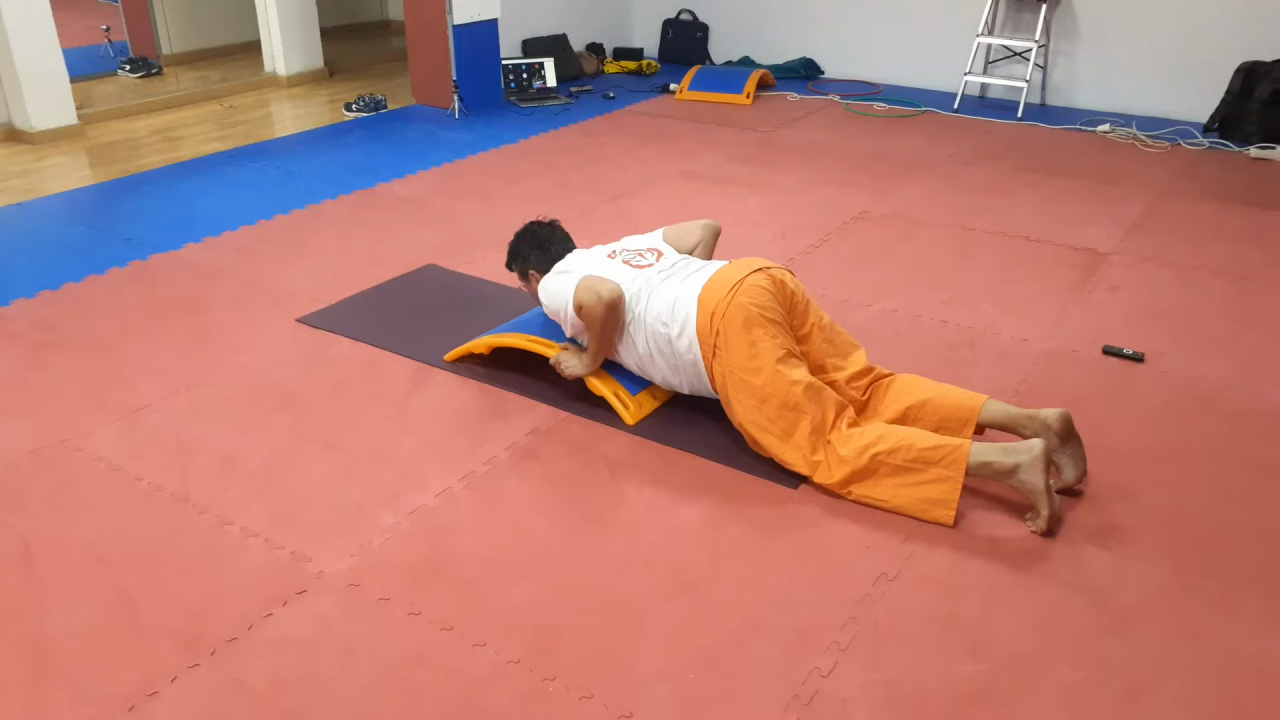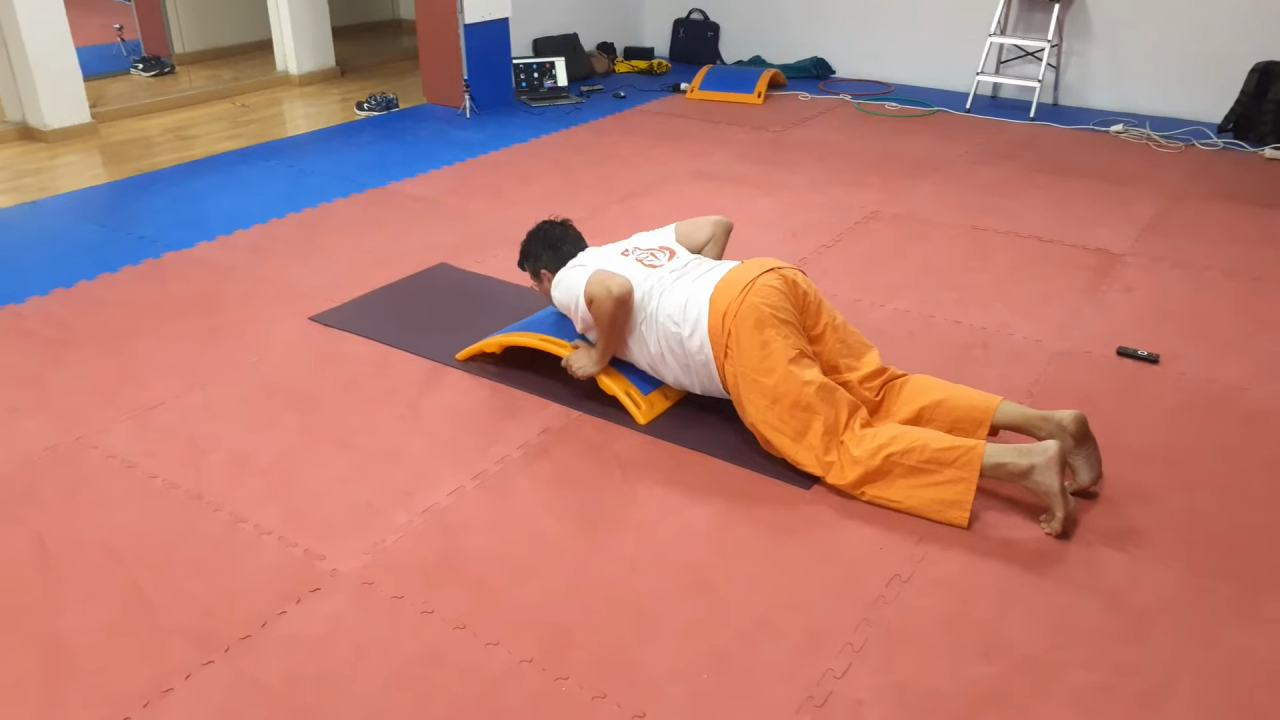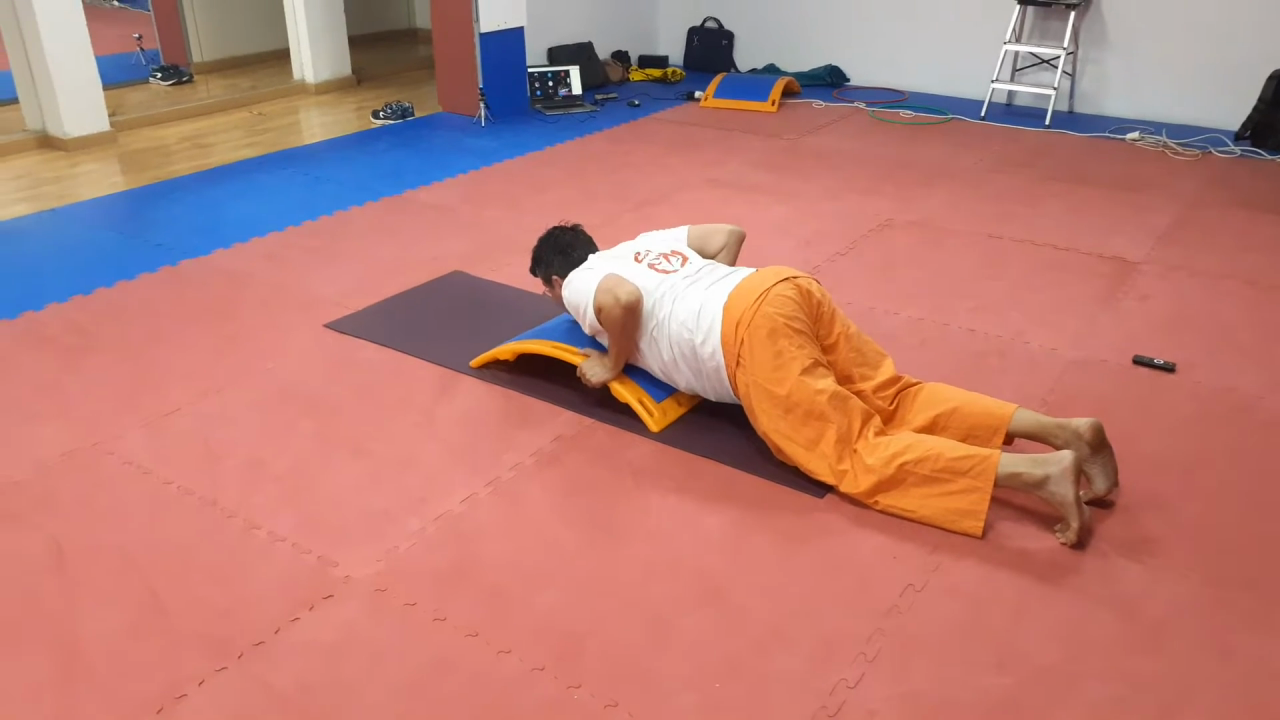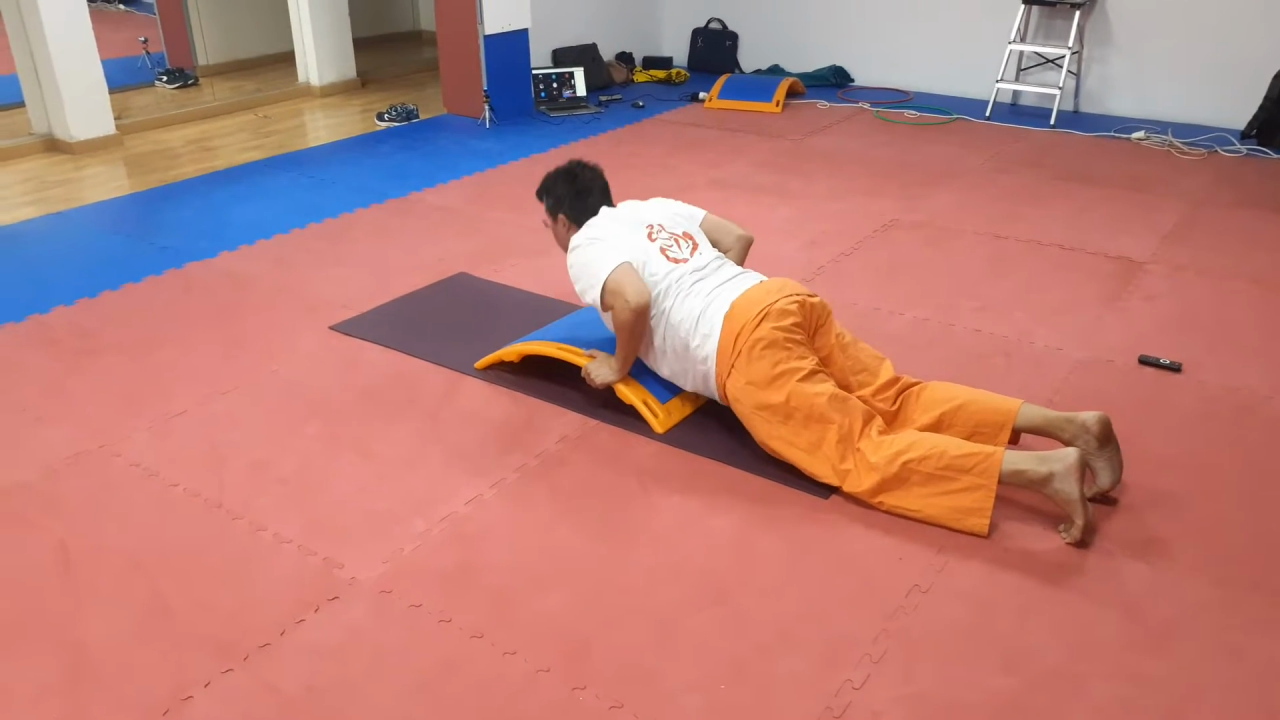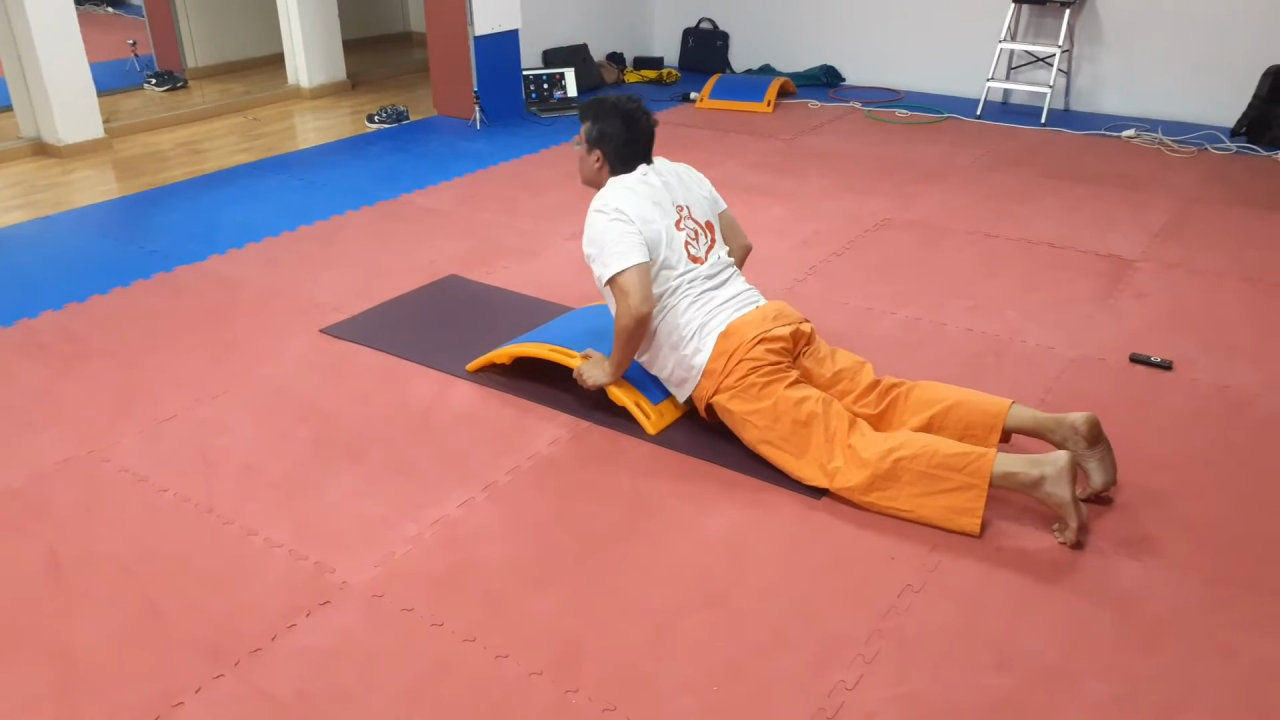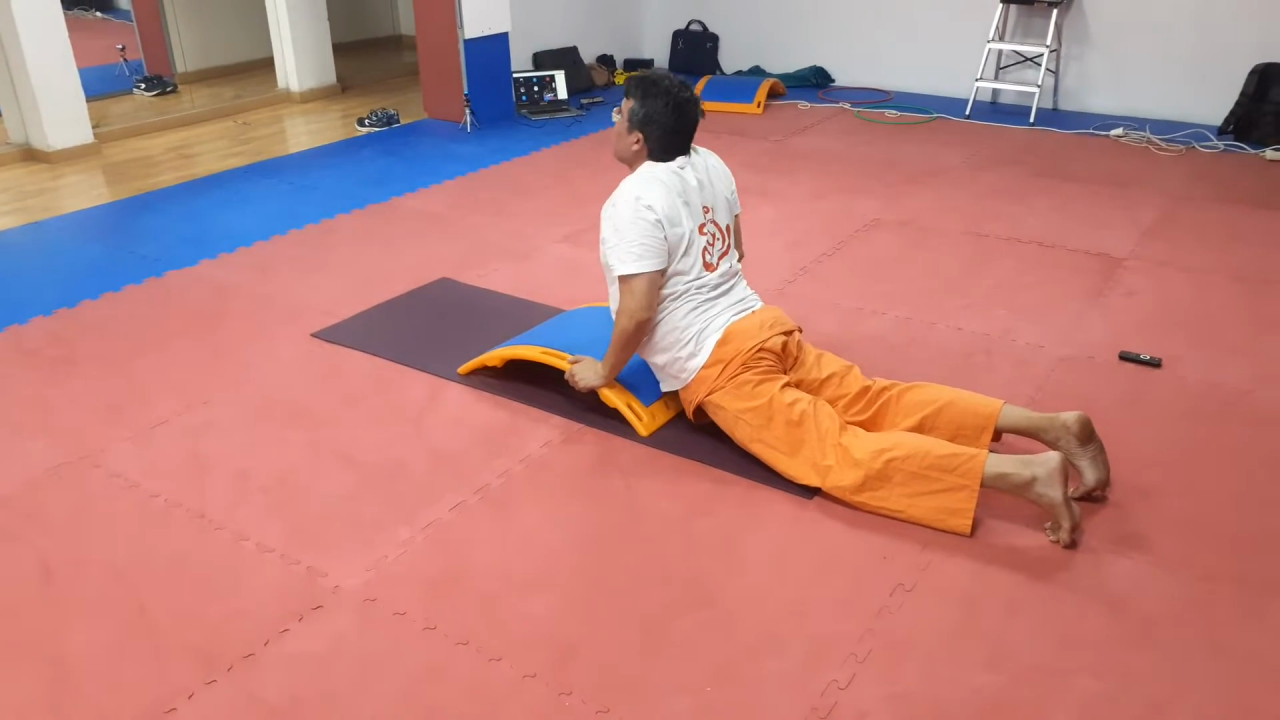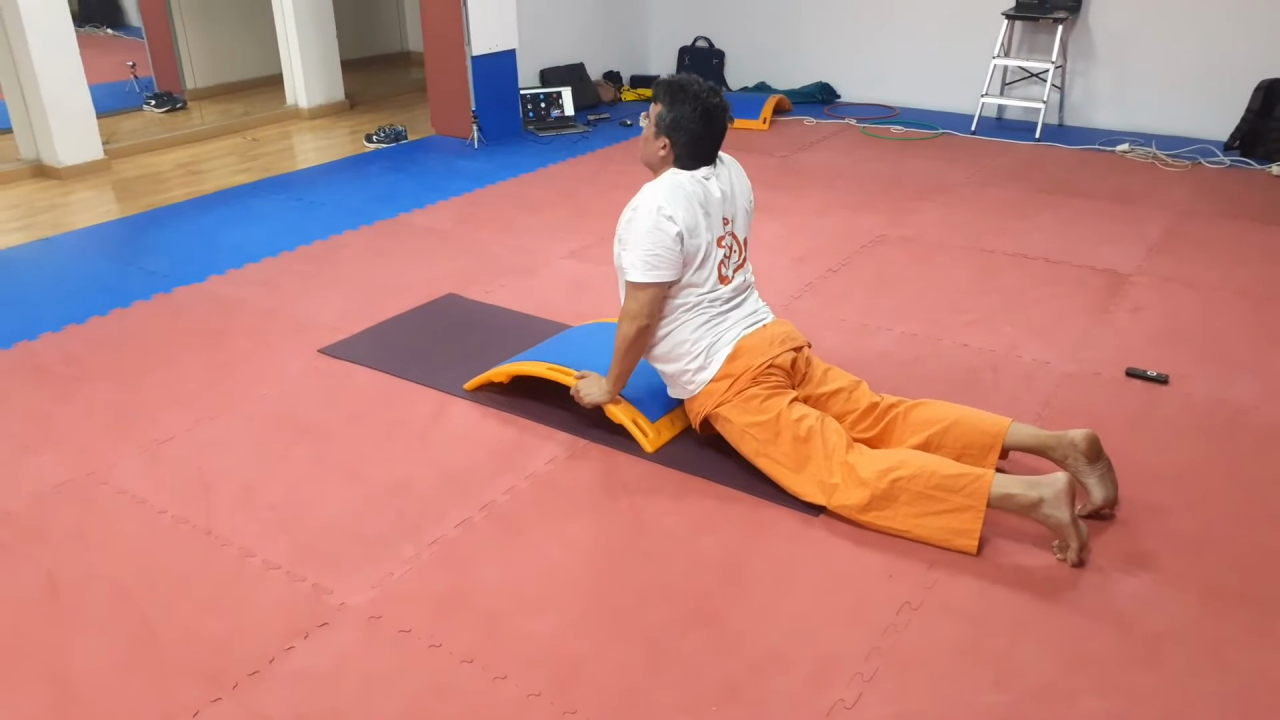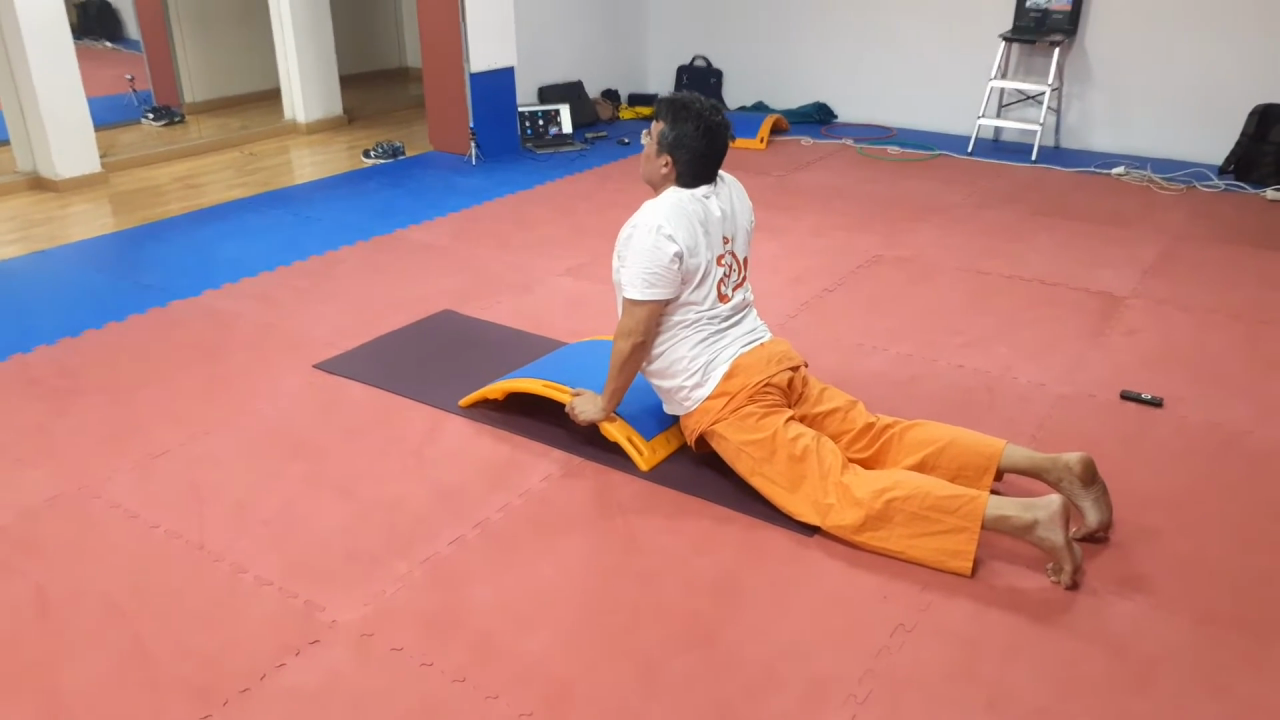
dt=0.5s
person 1, frame 1
left shoulder: (557, 286)
right shoulder: (621, 247)
left elbow: (602, 297)
right elbow: (705, 229)
left wrist: (592, 360)
left hip: (727, 322)
right hip: (759, 277)
left knee: (831, 446)
right knee: (868, 392)
left ankle: (1013, 460)
right ankle: (1033, 422)
person 1, frame 2
left shoulder: (569, 282)
right shoulder: (631, 245)
left elbow: (613, 291)
right elbow: (718, 224)
left wrist: (600, 357)
left hip: (739, 321)
right hip: (769, 277)
left knee: (843, 447)
right knee: (883, 393)
left ankle: (1027, 463)
right ankle: (1048, 422)
person 1, frame 3
left shoulder: (580, 286)
right shoulder: (645, 243)
left elbow: (620, 299)
right elbow: (730, 234)
left wrist: (613, 364)
left hip: (751, 332)
right hip: (783, 286)
left knee: (856, 455)
right knee: (897, 401)
left ankle: (1043, 472)
right ankle: (1064, 430)
person 1, frame 4
left shoulder: (585, 248)
right shoulder: (654, 207)
left elbow: (634, 301)
right elbow: (739, 238)
left wrist: (620, 366)
left hip: (744, 346)
right hip: (780, 300)
left knee: (860, 454)
right knee: (899, 401)
left ankle: (1044, 469)
right ankle: (1071, 425)
person 1, frame 5
left shoulder: (607, 213)
right shoulder: (680, 174)
left elbow: (636, 307)
left wrist: (613, 368)
left hip: (732, 365)
right hip: (772, 320)
left knee: (850, 457)
right knee: (891, 404)
left ankle: (1034, 472)
right ankle: (1060, 426)
person 1, frame 6
left shoulder: (632, 202)
right shoulder: (709, 164)
left elbow: (639, 311)
left wrist: (605, 371)
left hip: (719, 367)
right hip: (762, 327)
left knee: (839, 456)
right knee: (880, 403)
left ankle: (1025, 474)
right ankle: (1053, 425)
person 1, frame 7
left shoulder: (653, 209)
right shoulder: (729, 173)
left elbow: (639, 318)
left wrist: (610, 386)
left hip: (727, 378)
right hip: (770, 340)
left knee: (846, 474)
right knee: (886, 420)
left ankle: (1033, 493)
right ankle: (1060, 443)
person 1, frame 8
left shoulder: (652, 228)
right shoulder: (730, 192)
left elbow: (634, 334)
left wrist: (605, 403)
left hip: (723, 396)
right hip: (767, 358)
left knee: (839, 494)
right knee: (882, 440)
left ankle: (1028, 516)
right ankle: (1055, 466)
